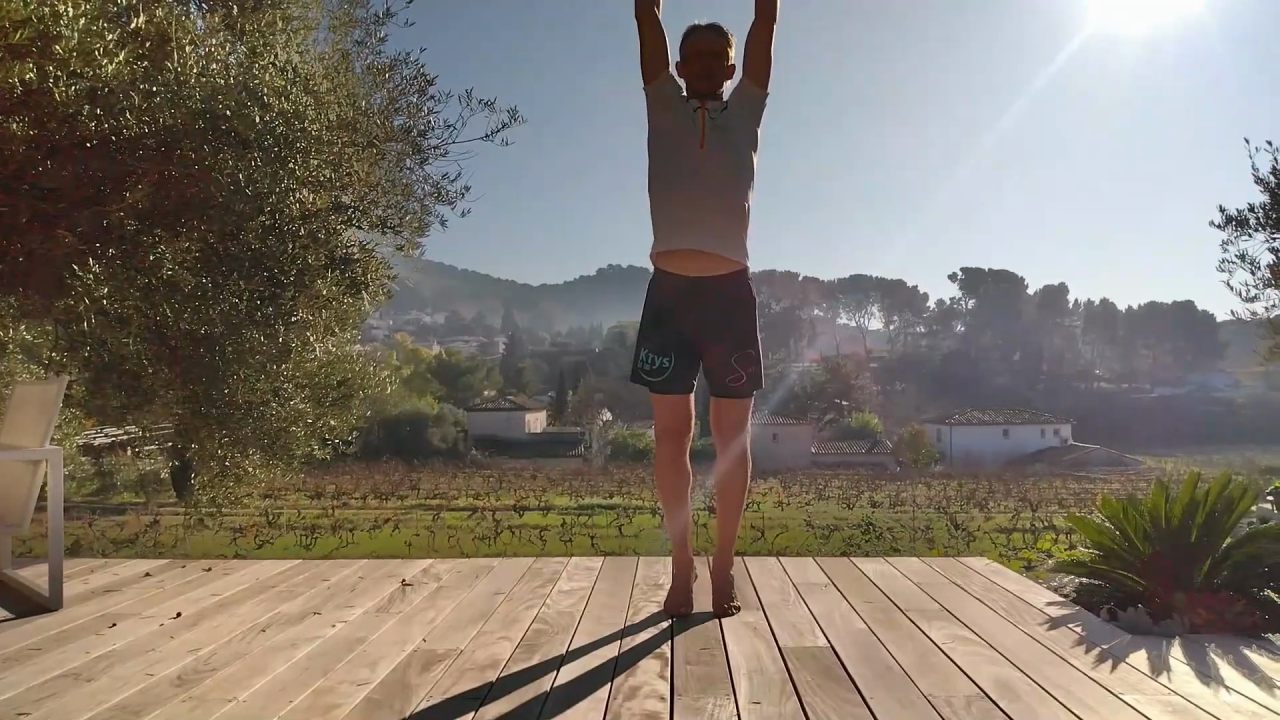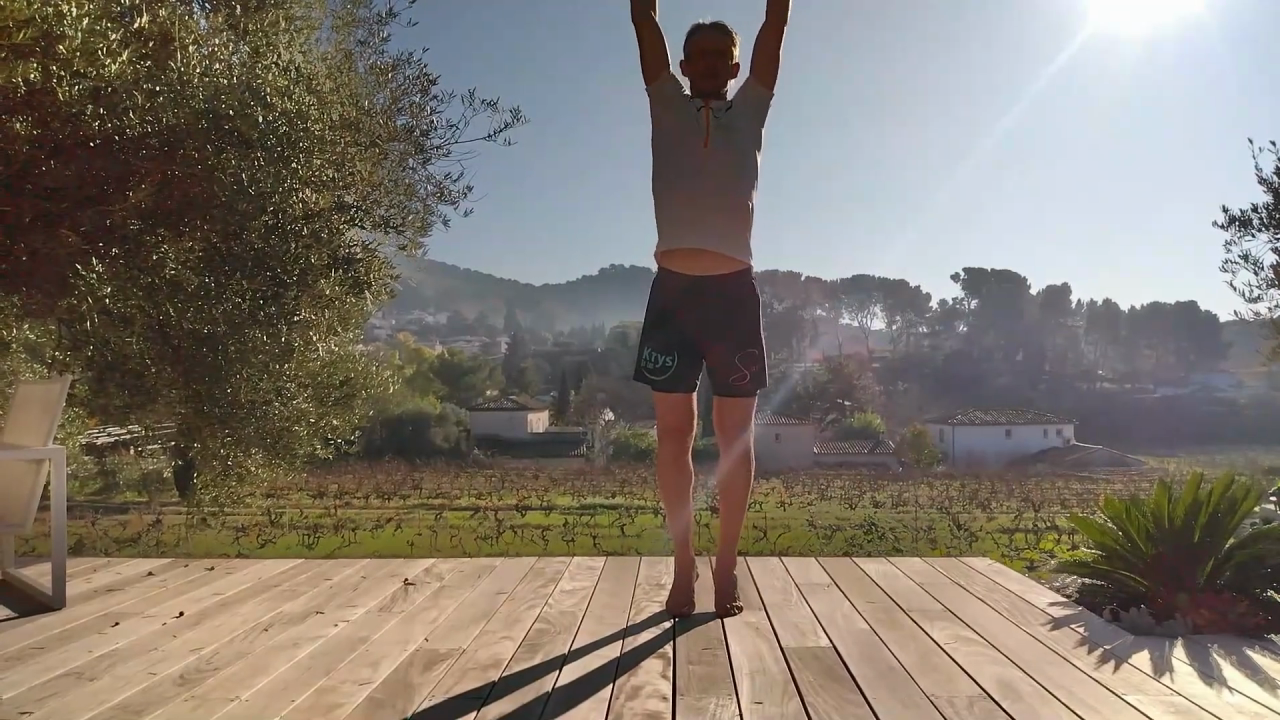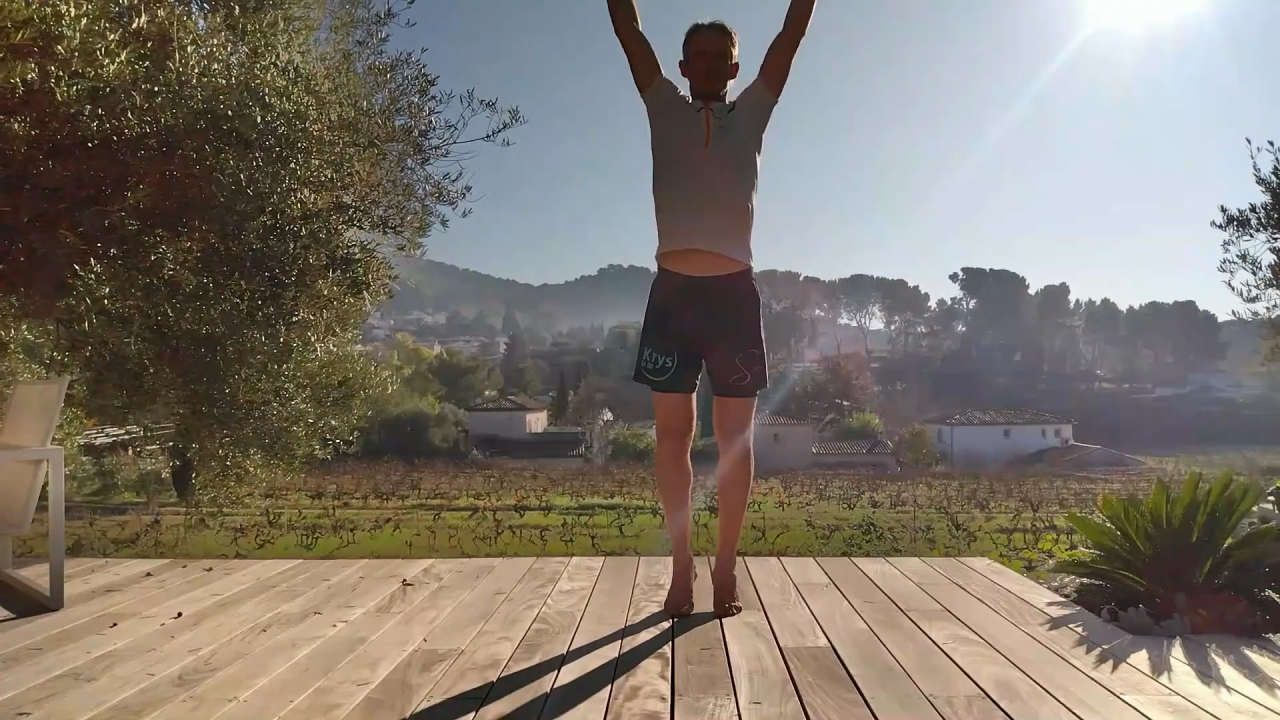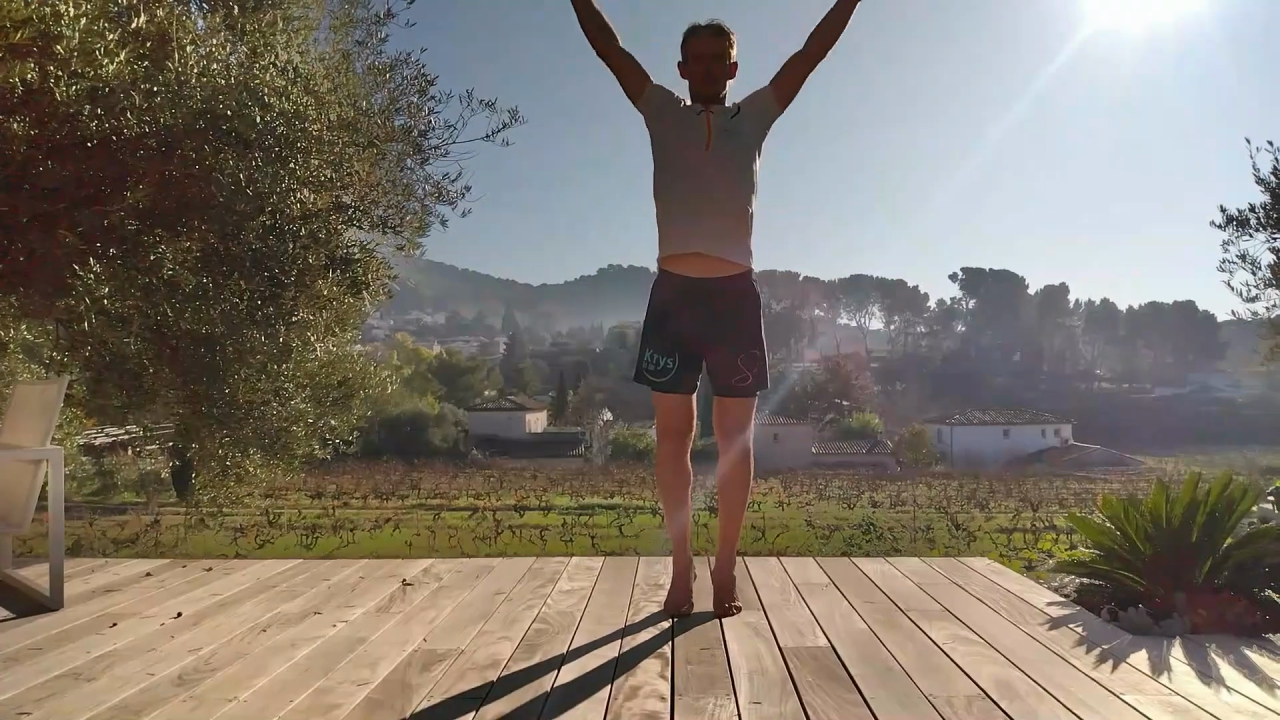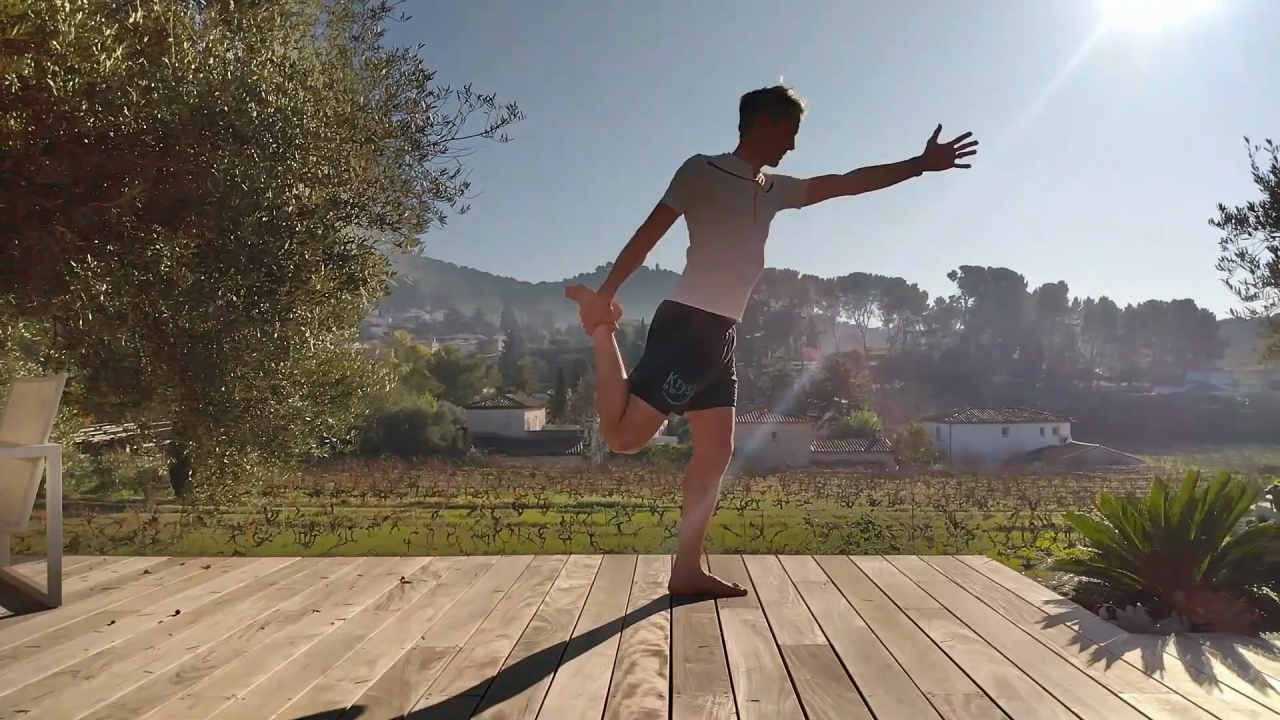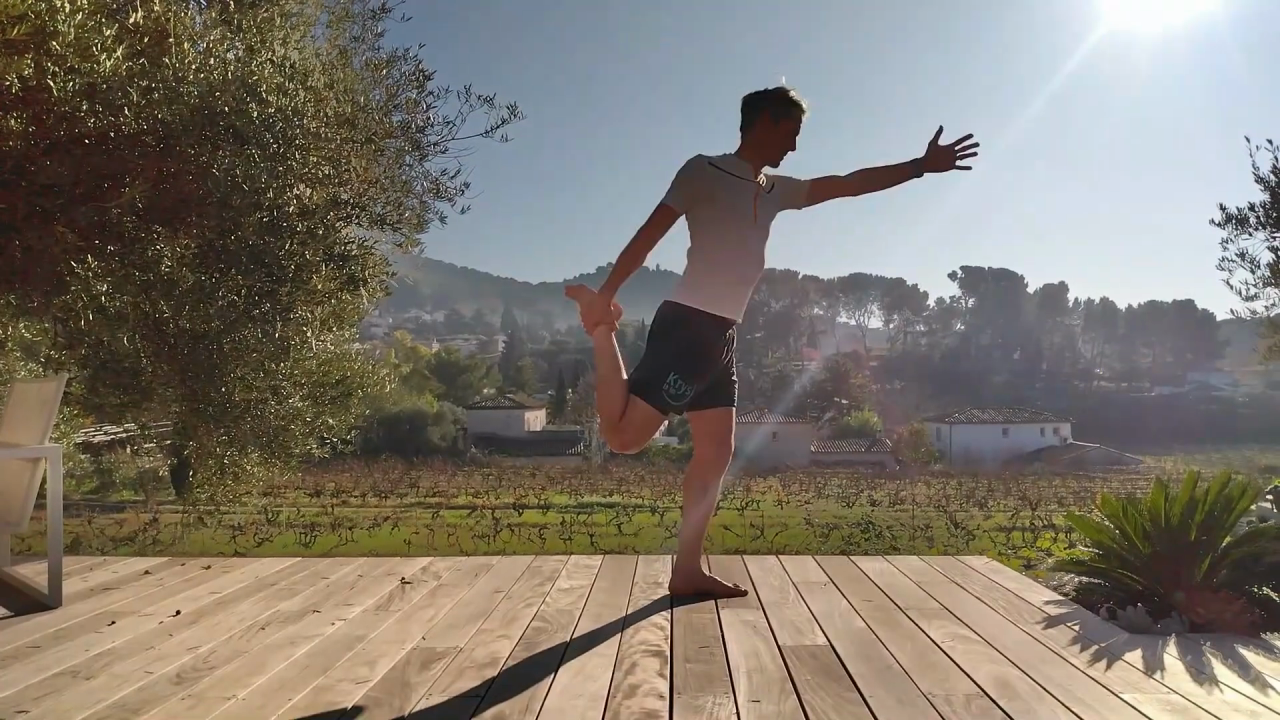
dt=0.3s
person 1, frame 1
left shoulder: (744, 113)
right shoulder: (664, 107)
left hip: (730, 291)
right hip: (670, 290)
left knee: (732, 439)
right knee: (672, 435)
left ankle: (723, 568)
right ankle: (682, 567)
person 1, frame 2
left shoulder: (749, 111)
right shoulder: (667, 107)
left hip: (733, 290)
right hip: (673, 289)
left knee: (735, 437)
right knee: (674, 433)
left ankle: (726, 567)
right ankle: (683, 567)
person 1, frame 3
left shoulder: (751, 114)
right shoulder: (664, 108)
left hip: (733, 292)
right hip: (673, 291)
left knee: (735, 438)
right knee: (673, 433)
left ankle: (725, 569)
right ankle: (682, 568)
person 1, frame 4
left shoulder: (753, 118)
right shoulder: (662, 112)
left elbow: (812, 52)
left hip: (734, 294)
right hip: (673, 292)
left knee: (735, 437)
right knee: (673, 434)
left ankle: (725, 569)
right ankle: (681, 569)
person 1, frame 5
left shoulder: (775, 188)
right shoulder: (703, 171)
left elbow: (849, 182)
right elbow: (649, 232)
left wrist: (921, 163)
right wrist: (604, 297)
left hip: (719, 334)
right hip: (688, 325)
left knee: (715, 452)
right knee: (623, 435)
left ankle: (687, 570)
person 1, frame 6
left shoulder: (774, 191)
right shoulder: (703, 171)
left elbow: (849, 184)
right elbow: (648, 234)
left wrist: (920, 167)
right wrist: (605, 297)
left hip: (719, 335)
right hip: (688, 325)
left knee: (715, 453)
right knee: (623, 435)
left ankle: (688, 570)
